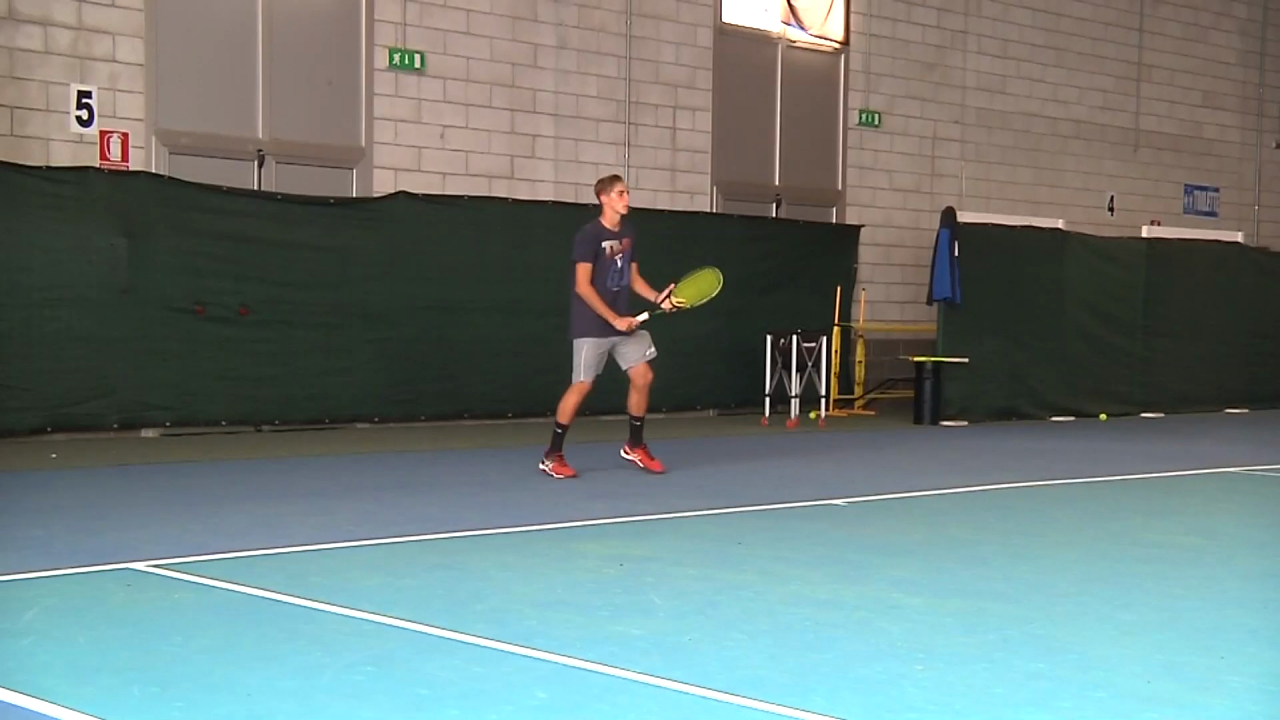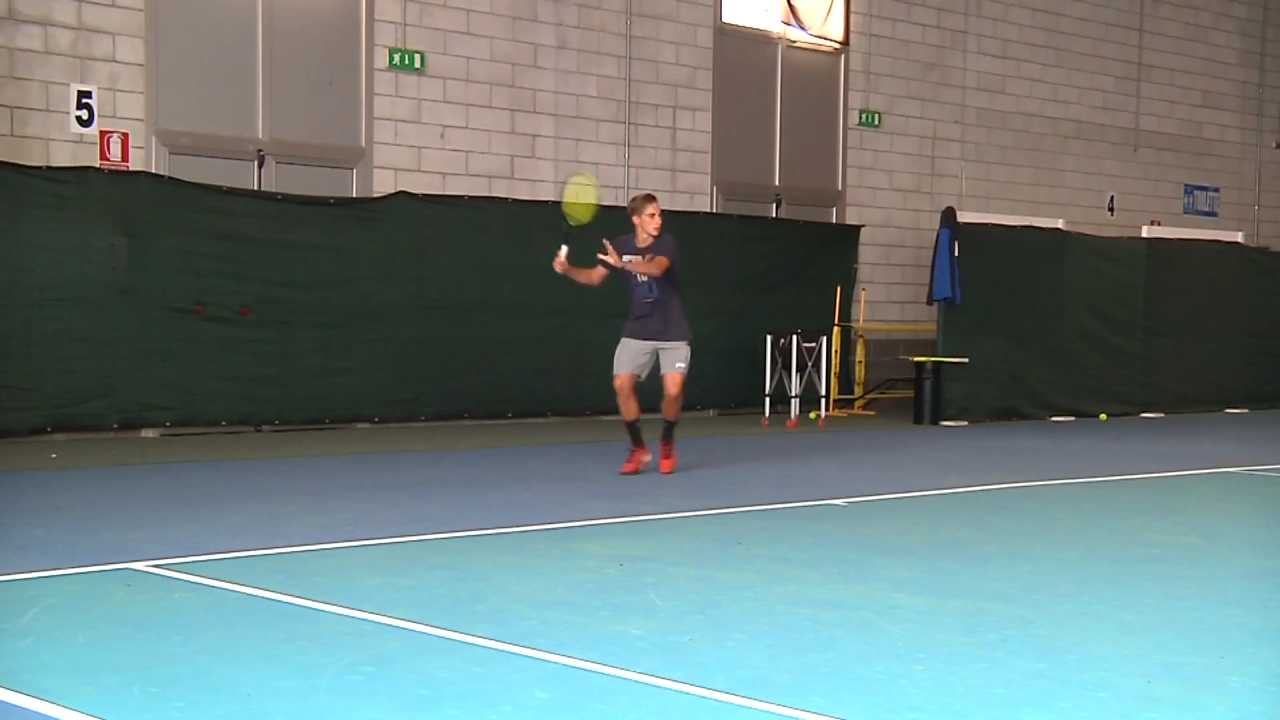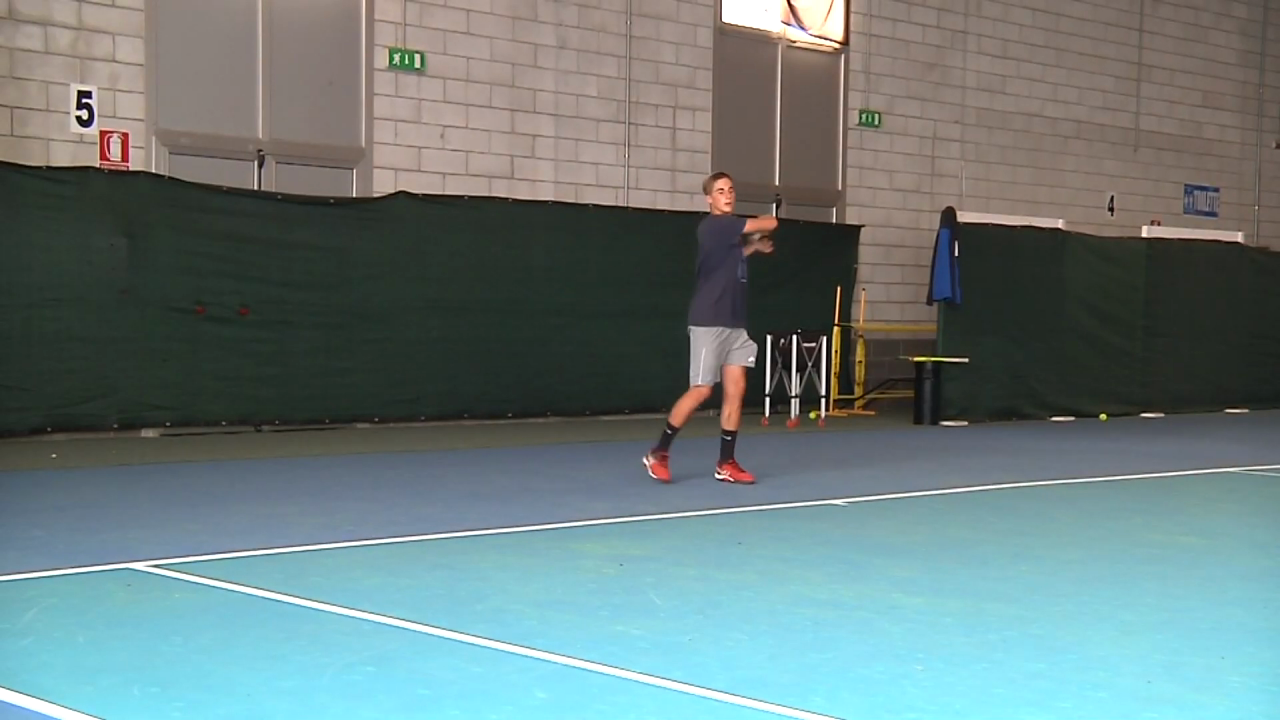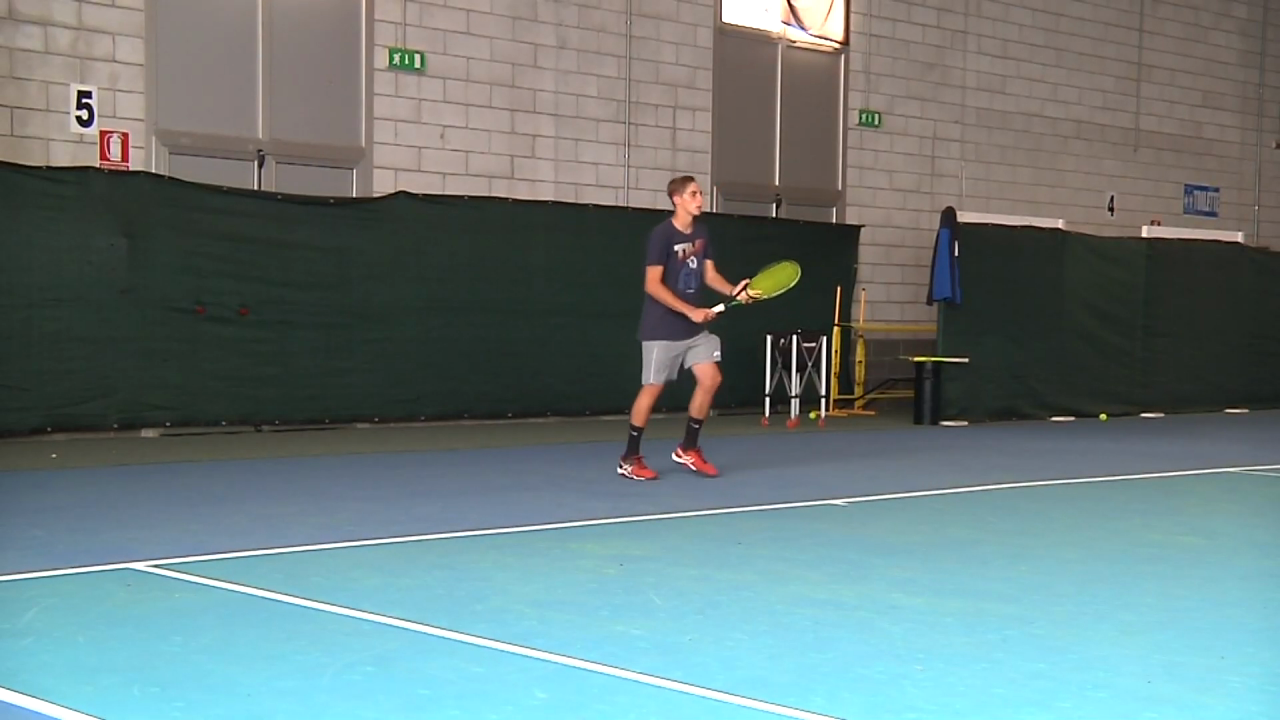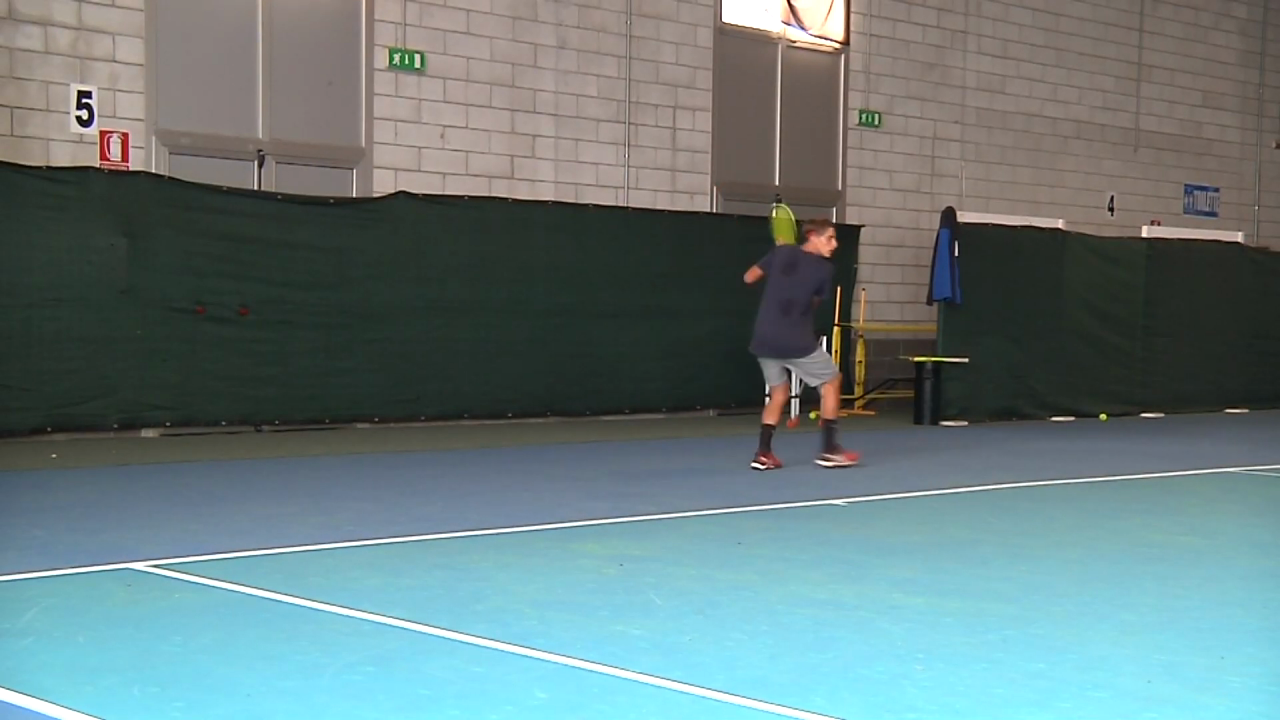
dt=1s
person 1, frame 1
left shoulder: (628, 233)
right shoulder: (589, 234)
right elbow: (582, 285)
left wrist: (658, 297)
right wrist: (614, 318)
left hip: (622, 323)
right hip: (592, 324)
left knee: (643, 377)
right knee: (583, 384)
left ankle: (635, 446)
right ankle: (552, 455)
person 1, frame 2
left shoulder: (666, 243)
right shoulder: (621, 245)
left elbow: (655, 269)
right elbow: (594, 278)
left wrist: (621, 263)
right wrist: (566, 269)
left hip: (673, 331)
right hip: (637, 330)
left knee: (673, 391)
right knee: (622, 383)
left ankle: (667, 443)
right ankle: (639, 449)
person 1, frame 3
left shoulder: (725, 227)
right shoulder: (718, 224)
right elbow: (769, 223)
left wrist: (753, 245)
right wrist: (757, 231)
left hip: (732, 322)
right hip: (708, 321)
left knee: (735, 389)
right knee: (701, 390)
left ankle: (725, 462)
right ankle: (658, 453)
person 1, frame 4
left shoulder: (701, 233)
right shoulder: (661, 235)
left elbow: (709, 274)
right elbow: (652, 285)
left wrist: (732, 290)
right wrist: (690, 311)
left hip: (693, 324)
right hip: (661, 325)
left knee: (711, 380)
right knee: (653, 387)
left ankle: (688, 448)
right ankle: (630, 458)
person 1, frame 5
left shoulder: (780, 252)
right shoulder: (825, 269)
left elbow: (749, 277)
left hip: (763, 338)
right hip: (796, 341)
left knee: (780, 393)
right knee: (832, 381)
left ankle: (763, 453)
right ankle: (829, 450)
